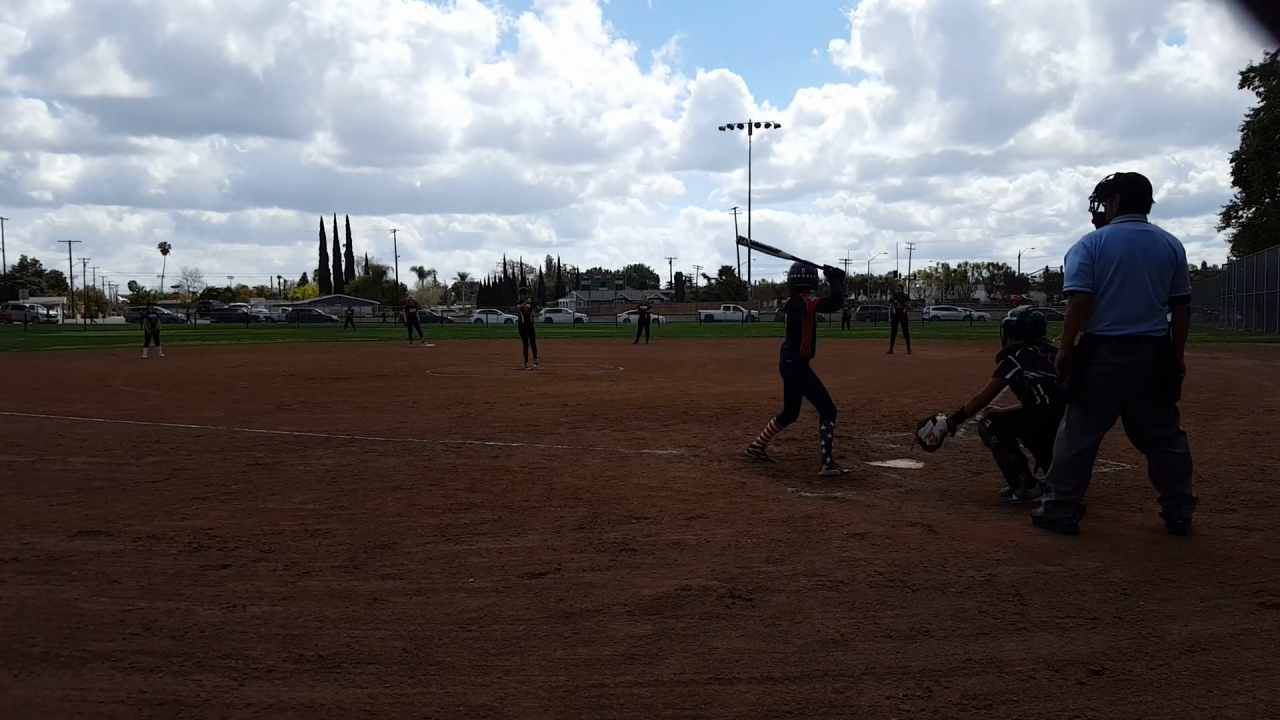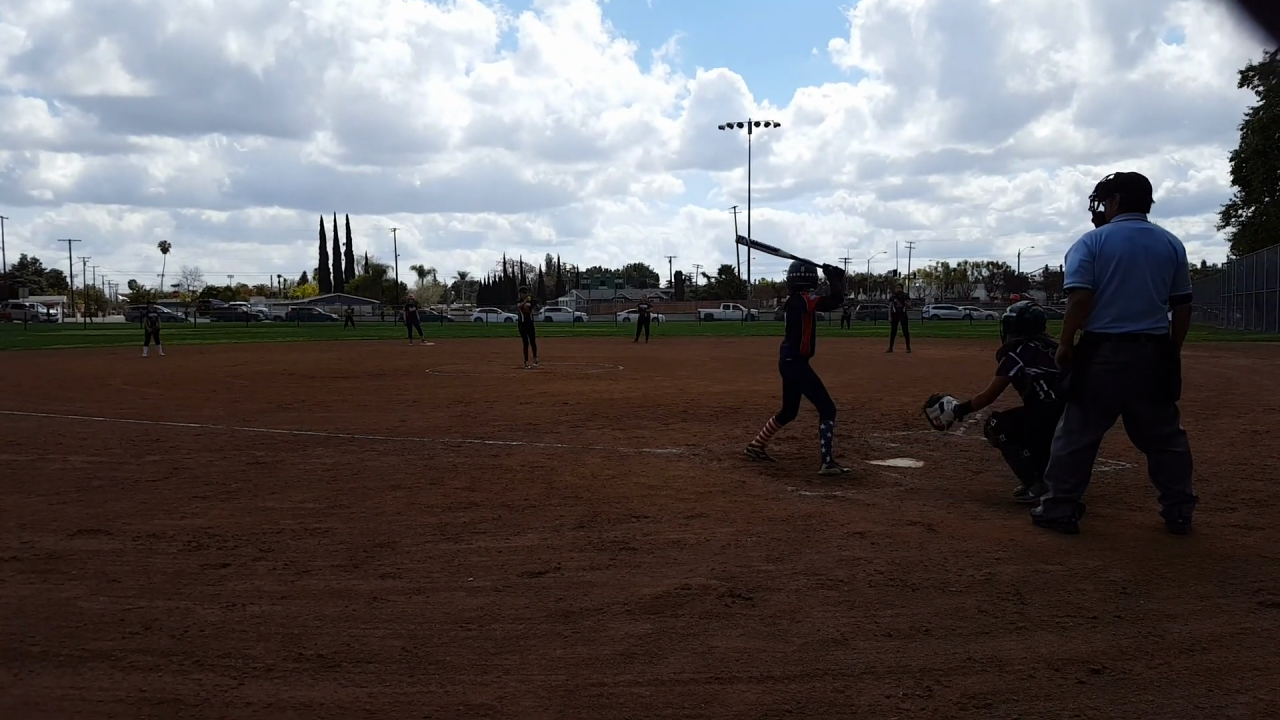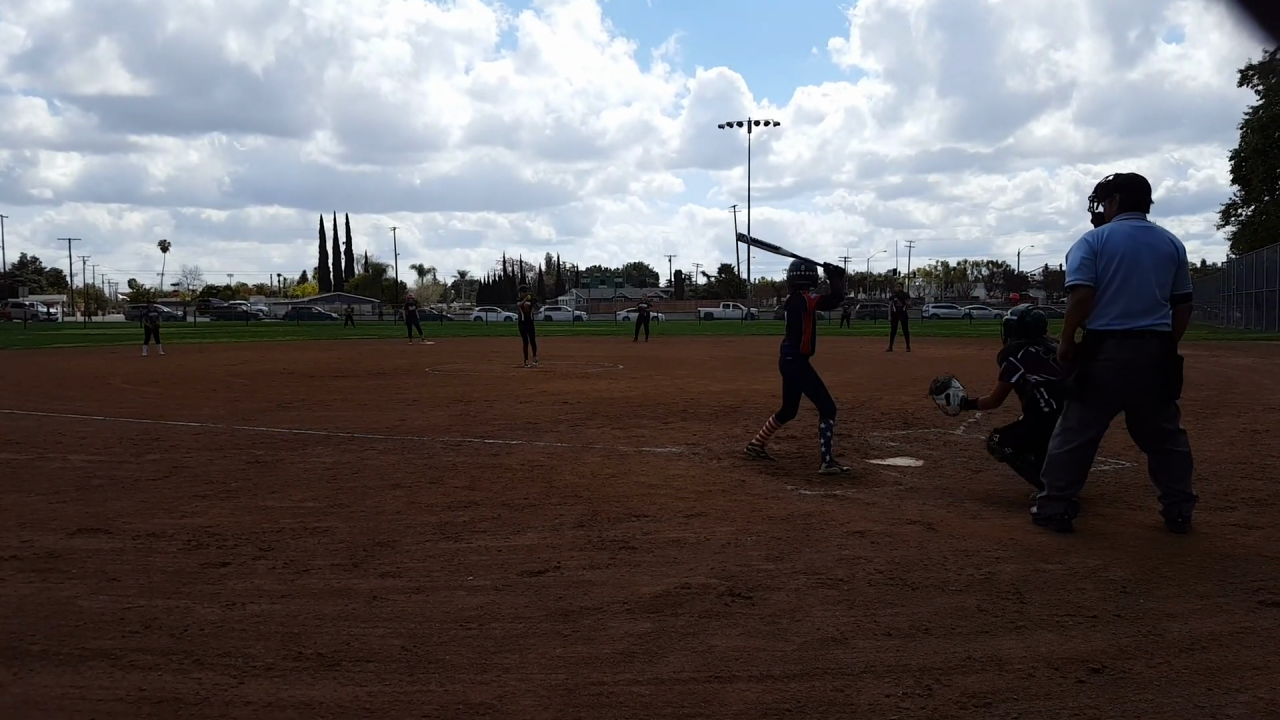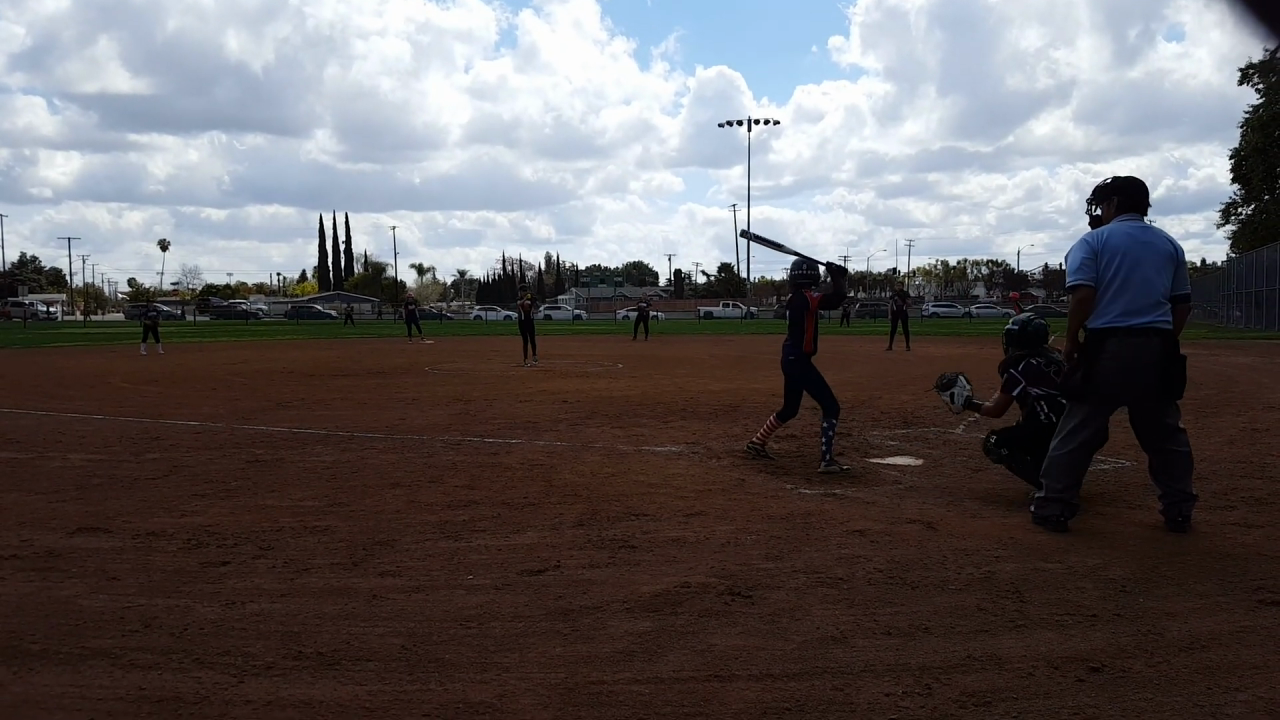
dt=0.1s
person 1, frame 1
left shoulder: (1092, 243)
right shoulder: (1172, 245)
left elbow: (1080, 302)
right elbow: (1181, 308)
left wrist: (1066, 347)
right wrist: (1176, 354)
left hip: (1102, 354)
right hip: (1154, 355)
left knee: (1078, 434)
right knee: (1164, 436)
left ankle: (1061, 510)
right ankle: (1179, 513)
person 1, frame 2
left shoulder: (1093, 241)
right shoulder: (1172, 244)
left elbow: (1080, 299)
right elbow: (1182, 307)
left wrist: (1066, 344)
right wrist: (1173, 351)
left hip: (1103, 353)
right hip: (1154, 353)
left knee: (1078, 432)
right knee: (1164, 435)
left ankle: (1061, 509)
right ankle: (1179, 512)
person 1, frame 3
left shoulder: (1095, 239)
right shoulder: (1172, 243)
left elbow: (1081, 296)
right elbow: (1183, 305)
left wrist: (1067, 341)
right wrist: (1167, 345)
left hip: (1105, 349)
right hip: (1155, 351)
left knee: (1076, 430)
right knee: (1165, 433)
left ankle: (1055, 506)
right ankle: (1179, 510)
person 1, frame 4
left shoulder: (1094, 240)
right shoulder: (1170, 244)
left elbow: (1082, 296)
right elbow: (1182, 305)
left wrist: (1072, 341)
left hip: (1106, 348)
right hip: (1157, 349)
left knee: (1077, 430)
right knee: (1166, 432)
left ankle: (1053, 506)
right ankle: (1179, 510)
person 2, frame 1
left shoulder: (797, 301)
right shoulder: (802, 301)
left elbow: (833, 302)
right elbow: (836, 302)
left wrist: (838, 281)
right wrist: (833, 278)
left hip: (790, 363)
right hip: (796, 364)
left knee: (790, 413)
right knee: (828, 410)
left ankle: (757, 447)
right ankle: (828, 463)
person 2, frame 2
left shoulder: (796, 300)
right shoulder: (802, 299)
left elbow: (832, 300)
right elbow: (835, 300)
left wrist: (837, 279)
right wrist: (832, 277)
left hip: (789, 361)
right hip: (796, 363)
left knee: (788, 411)
right knee: (827, 409)
left ankle: (756, 446)
right ankle: (827, 462)
person 2, frame 3
left shoulder: (795, 299)
right shoulder: (803, 298)
left elbow: (832, 300)
right elbow: (836, 298)
left wrist: (837, 279)
right wrist: (833, 275)
left hip: (790, 360)
right hip: (797, 361)
left knee: (788, 410)
right knee: (827, 408)
left ankle: (756, 445)
right ankle: (827, 462)
person 2, frame 4
left shoulder: (798, 298)
right shoulder: (805, 298)
left elbow: (834, 300)
right elbow: (838, 297)
left wrist: (840, 278)
right wrist: (835, 275)
left hip: (791, 359)
right hip: (799, 361)
left knee: (789, 409)
right knee: (831, 407)
left ankle: (757, 443)
right ankle: (827, 461)
person 3, frame 1
left shoulder: (1016, 355)
right shoulder: (1048, 350)
left elbow: (984, 397)
left wrist: (952, 421)
right wrist: (1000, 412)
left hip: (1052, 415)
left knee: (990, 425)
left ankle: (1026, 488)
person 3, frame 2
left shoulder: (1017, 351)
right shoulder: (1050, 346)
left elbow: (989, 395)
left wrist: (959, 410)
left hip: (1054, 411)
left knee: (996, 425)
left ankle: (1037, 485)
person 3, frame 3
left shoulder: (1018, 354)
right shoulder: (1052, 349)
left elbow: (993, 401)
left wrist: (965, 403)
left hip: (1057, 419)
left knee: (998, 441)
person 3, frame 4
left shoulder: (1019, 364)
right shoulder: (1054, 357)
left elbow: (997, 410)
left wrist: (969, 404)
left hip: (1054, 432)
left knee: (994, 443)
